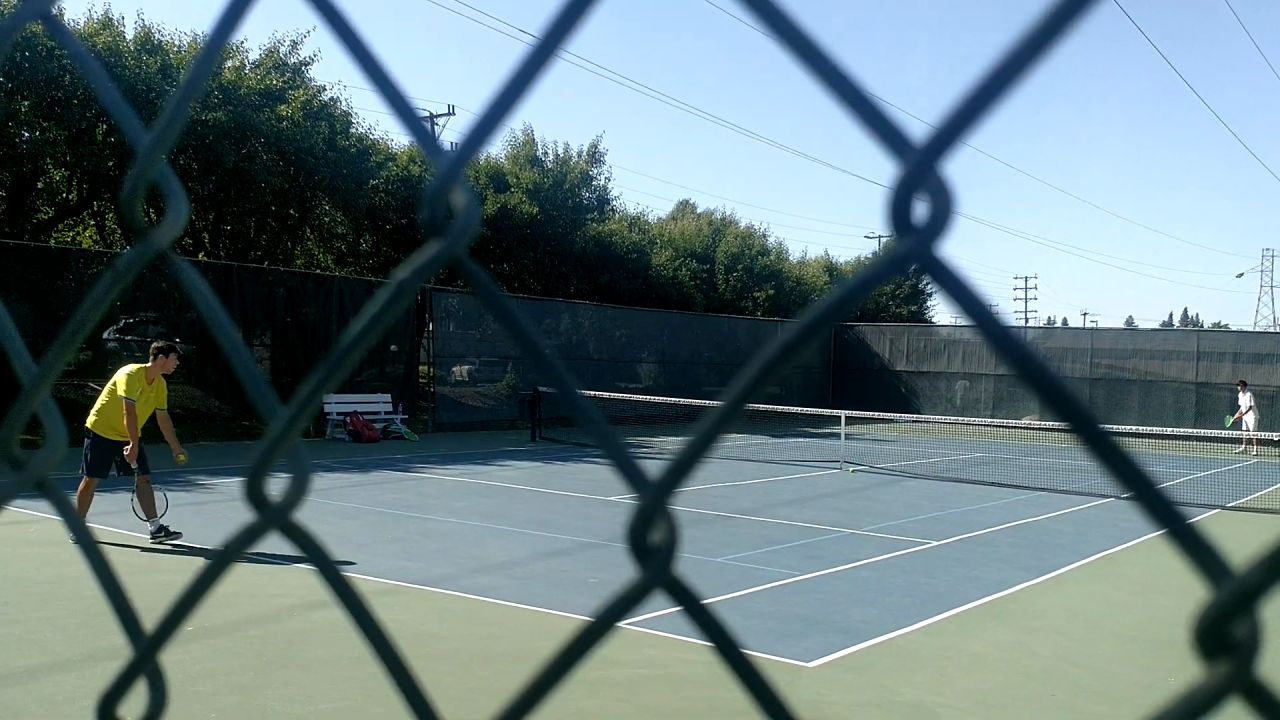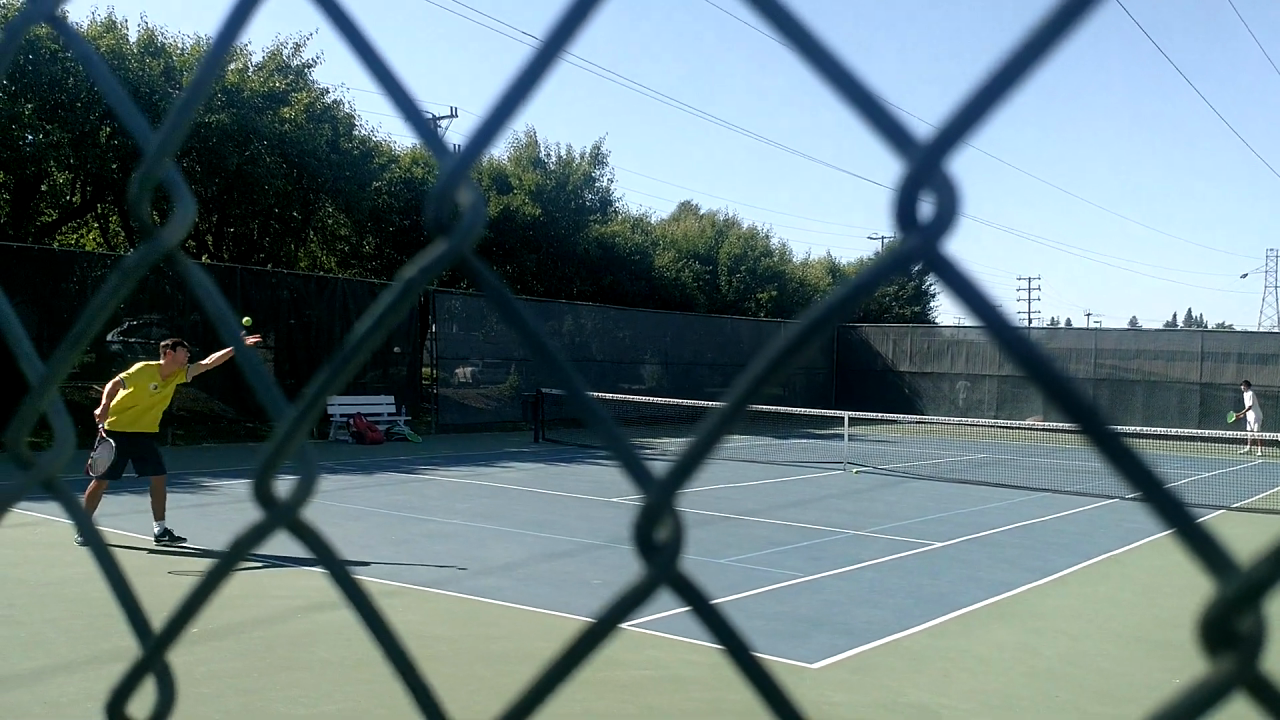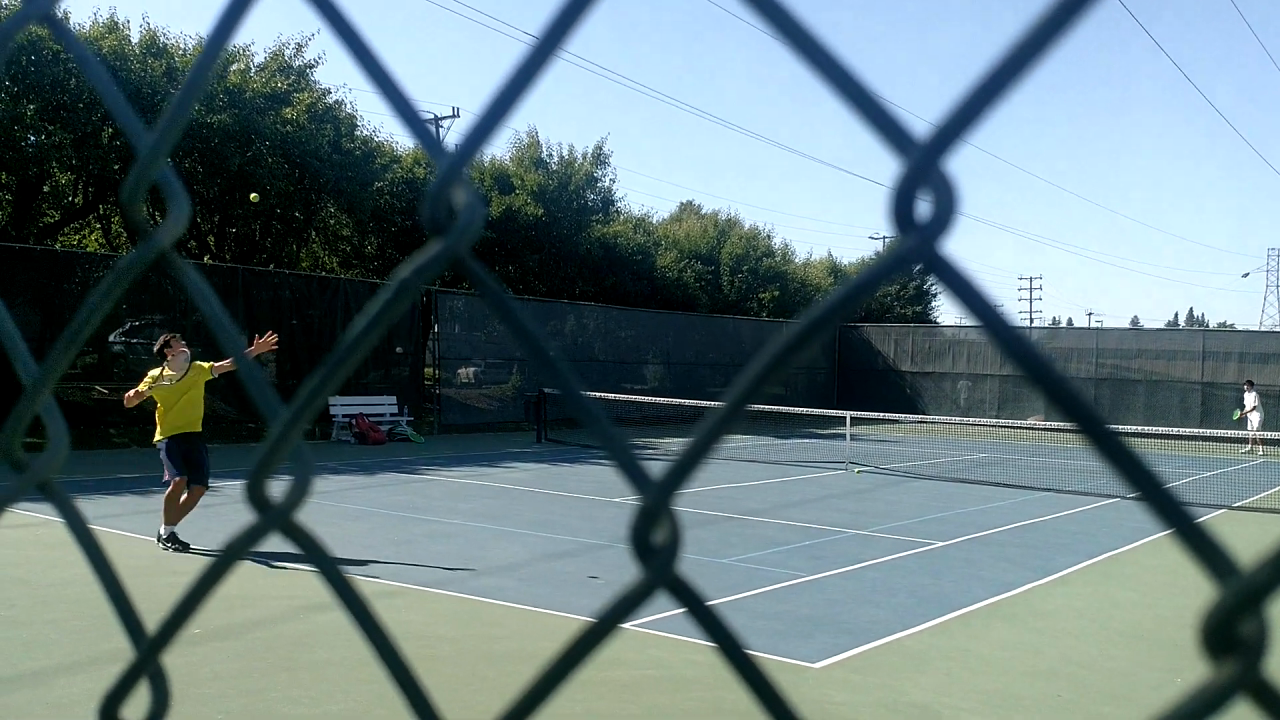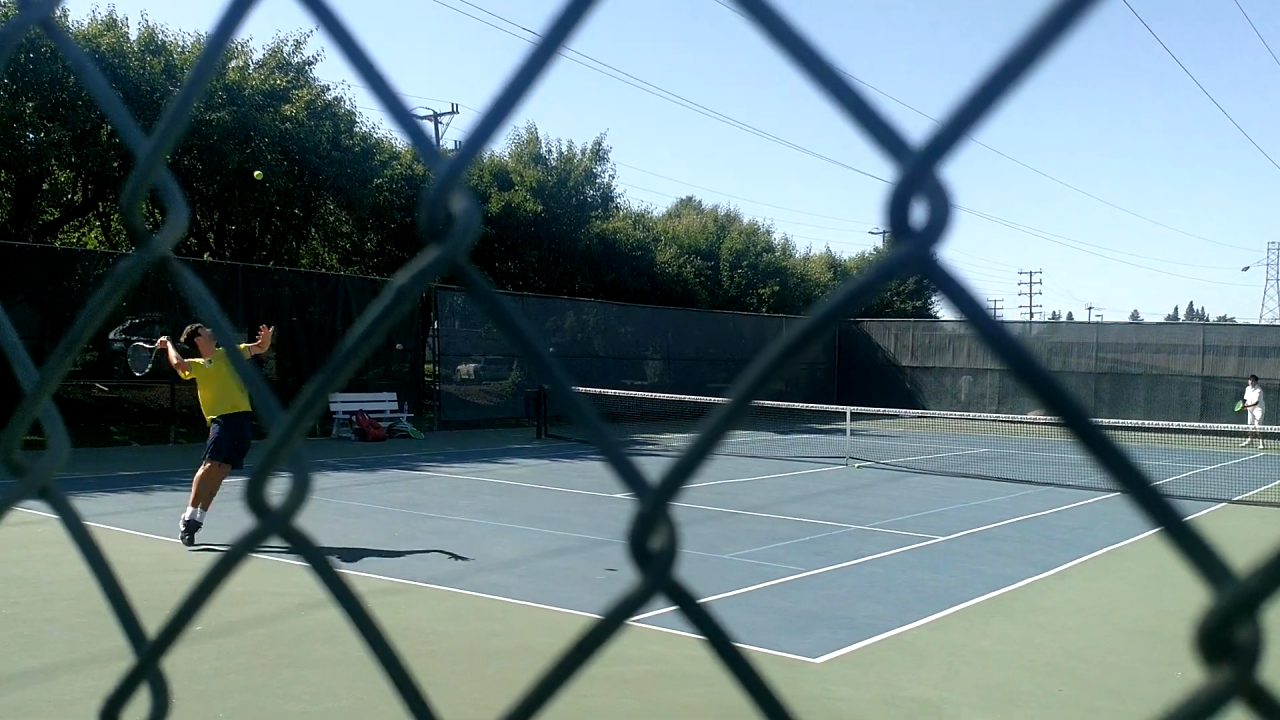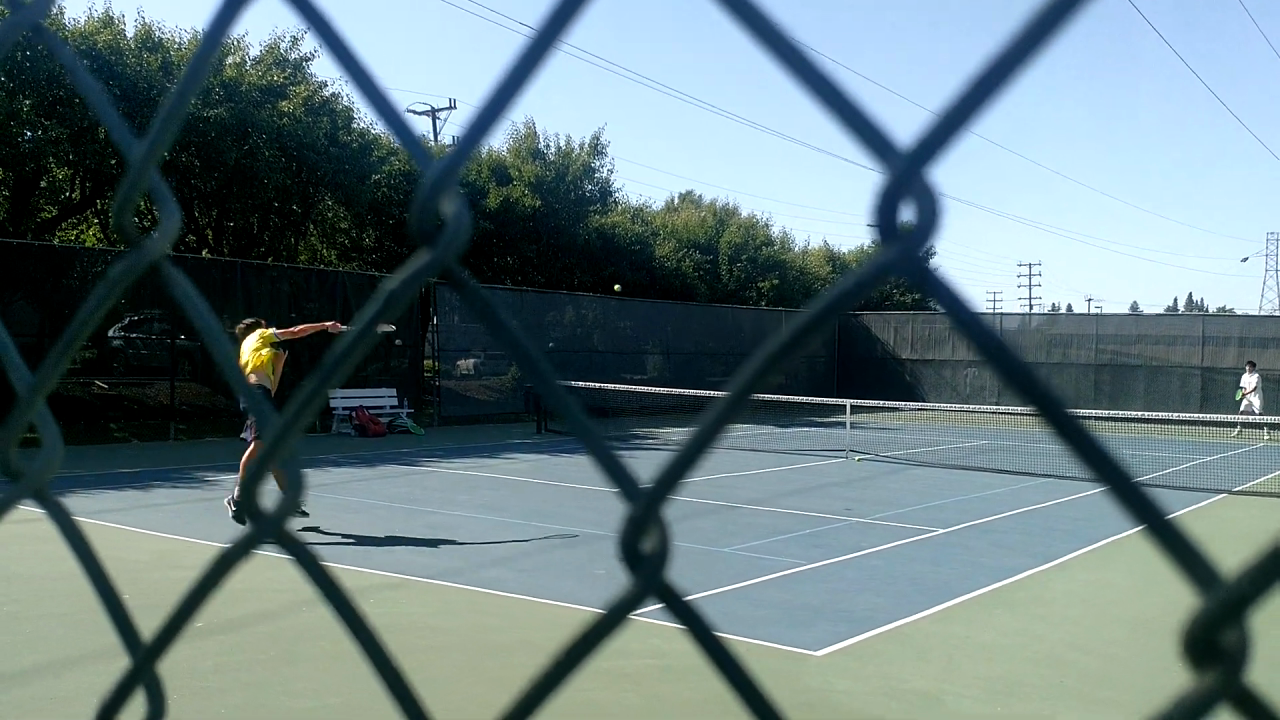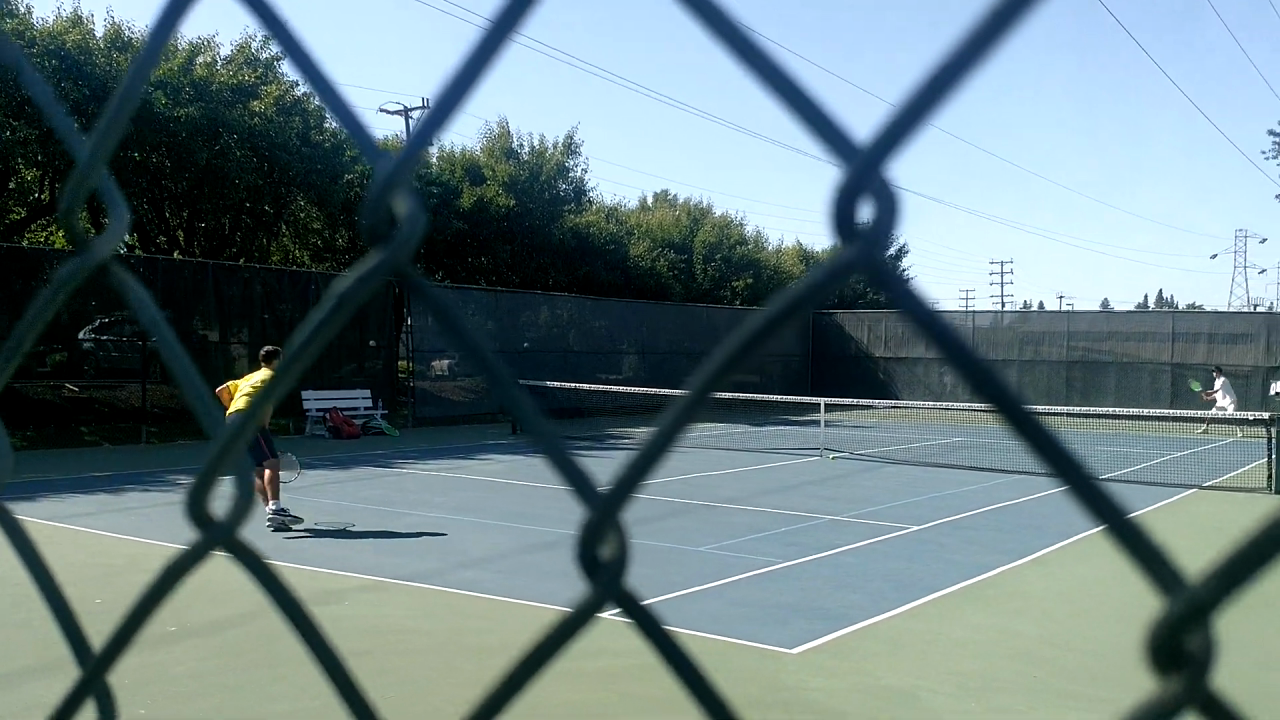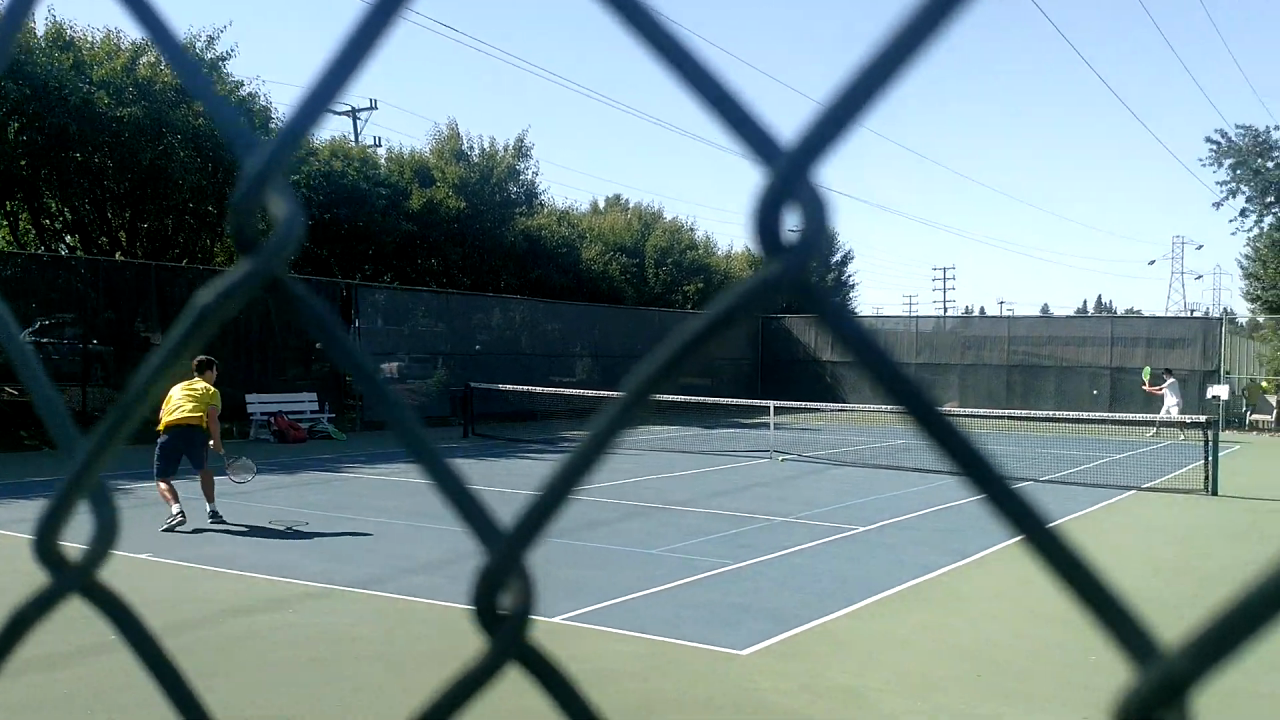
dt=0.3s
person 1, frame 1
left shoulder: (160, 384)
right shoulder: (130, 374)
left elbow: (163, 417)
right elbow: (129, 413)
left wrist: (176, 447)
right wrist: (134, 446)
left hip: (129, 436)
right hip: (101, 431)
left knee: (143, 479)
right knee: (91, 479)
left ankle: (156, 528)
person 1, frame 2
left shoulder: (176, 375)
right shoulder: (142, 370)
left elbow: (209, 362)
right elbow: (114, 384)
right wrist: (104, 407)
left hip: (146, 434)
right hip: (117, 431)
left knee: (159, 479)
right knee: (102, 481)
left ankle: (161, 530)
person 1, frame 3
left shoulder: (199, 370)
right shoulder: (156, 376)
left elbow: (230, 364)
right elbow: (129, 402)
left wrist: (256, 350)
right wrist: (135, 395)
left hip: (193, 437)
right hip: (169, 438)
left knee: (198, 489)
right knee: (179, 482)
left ankle: (167, 531)
right ankle: (166, 531)
person 1, frame 4
left shoulder: (230, 351)
right shoulder: (197, 365)
left elbow: (260, 348)
right elbow: (179, 365)
left wrist: (265, 340)
right wrist: (168, 345)
left hip: (243, 418)
right hip: (222, 418)
left knee: (221, 470)
right knee: (212, 465)
left ankle: (197, 518)
right ankle: (189, 517)
person 1, frame 5
left shoulder: (249, 350)
right shoulder: (257, 337)
right elbow: (295, 332)
left wrist: (278, 363)
right wrist: (325, 326)
left hip: (262, 394)
right hip: (257, 392)
right knee: (259, 444)
right ankle: (237, 496)
person 1, frame 6
left shoulder: (248, 378)
right shoulder: (273, 377)
left elbow: (220, 392)
right wrist: (264, 428)
left hip: (232, 421)
left knee: (259, 470)
right knee: (272, 464)
left ankle: (273, 509)
right ankle: (276, 508)
person 1, frame 7
left shoulder: (176, 387)
right shoulder: (211, 391)
left elbow: (161, 415)
right elbow: (213, 419)
right wrist: (217, 443)
left hip: (169, 431)
right hip: (194, 431)
left knee: (162, 481)
right knee: (204, 470)
left ankle: (176, 511)
right ankle: (213, 511)
